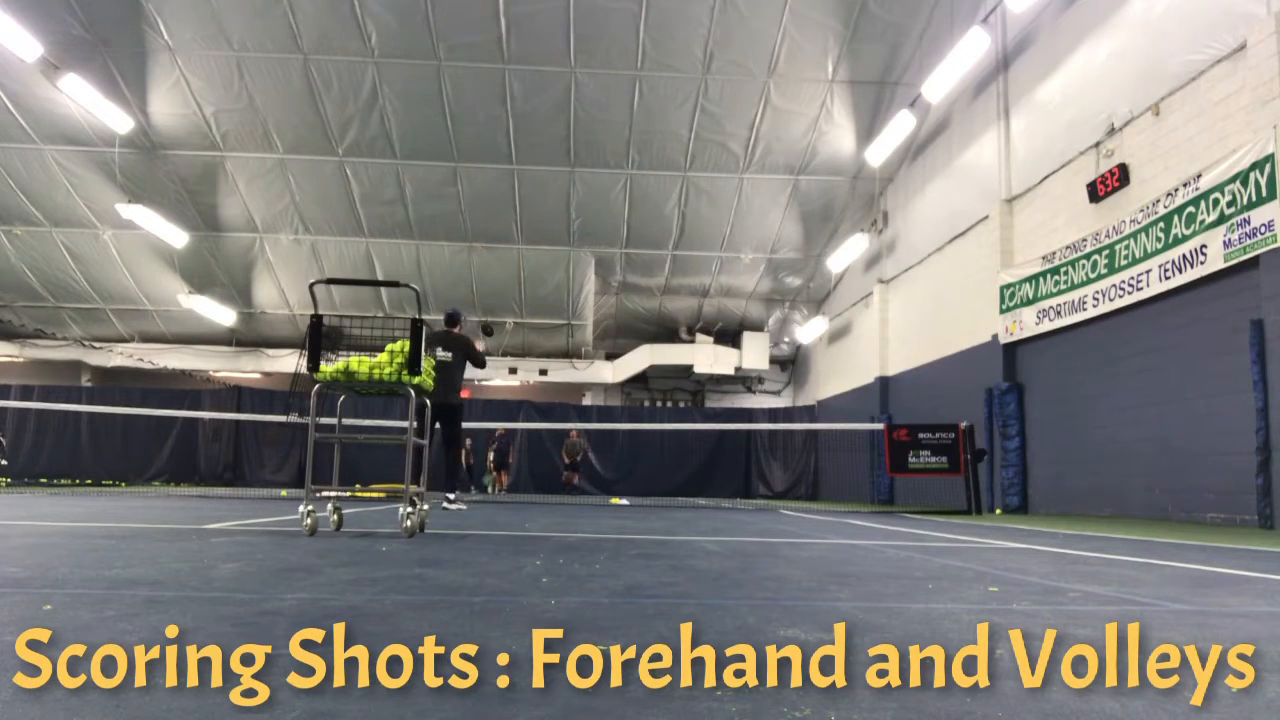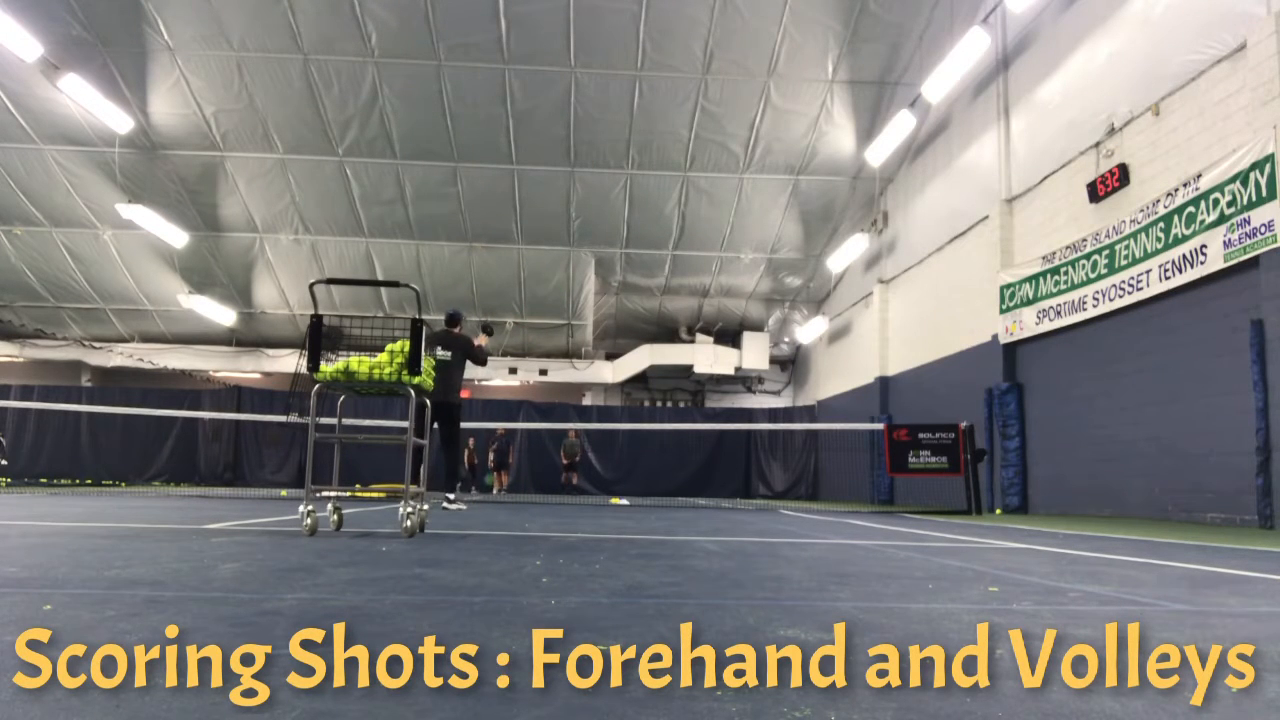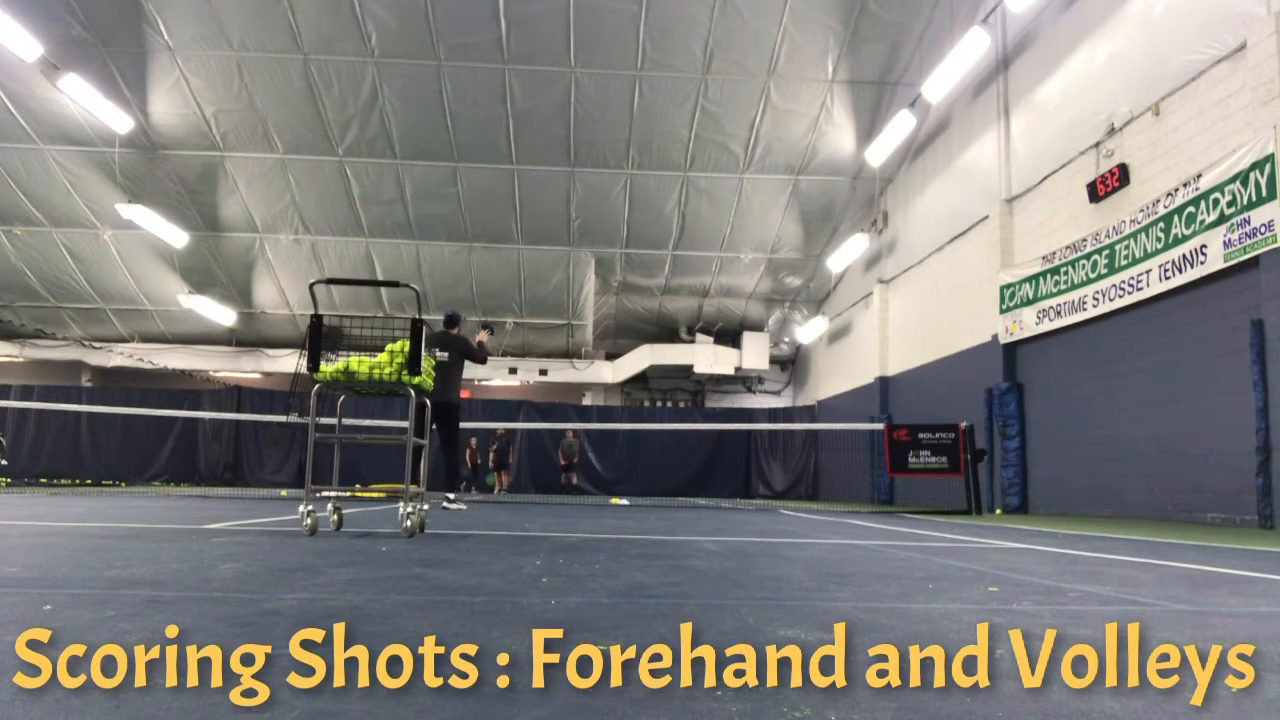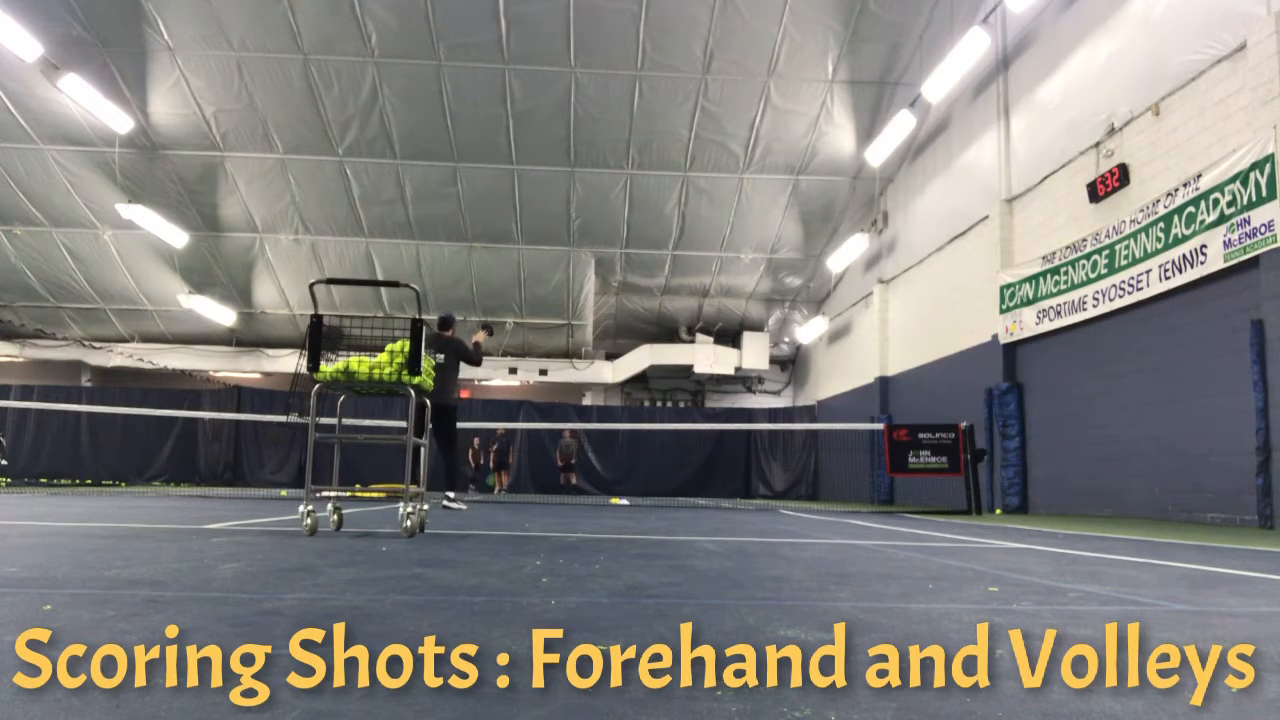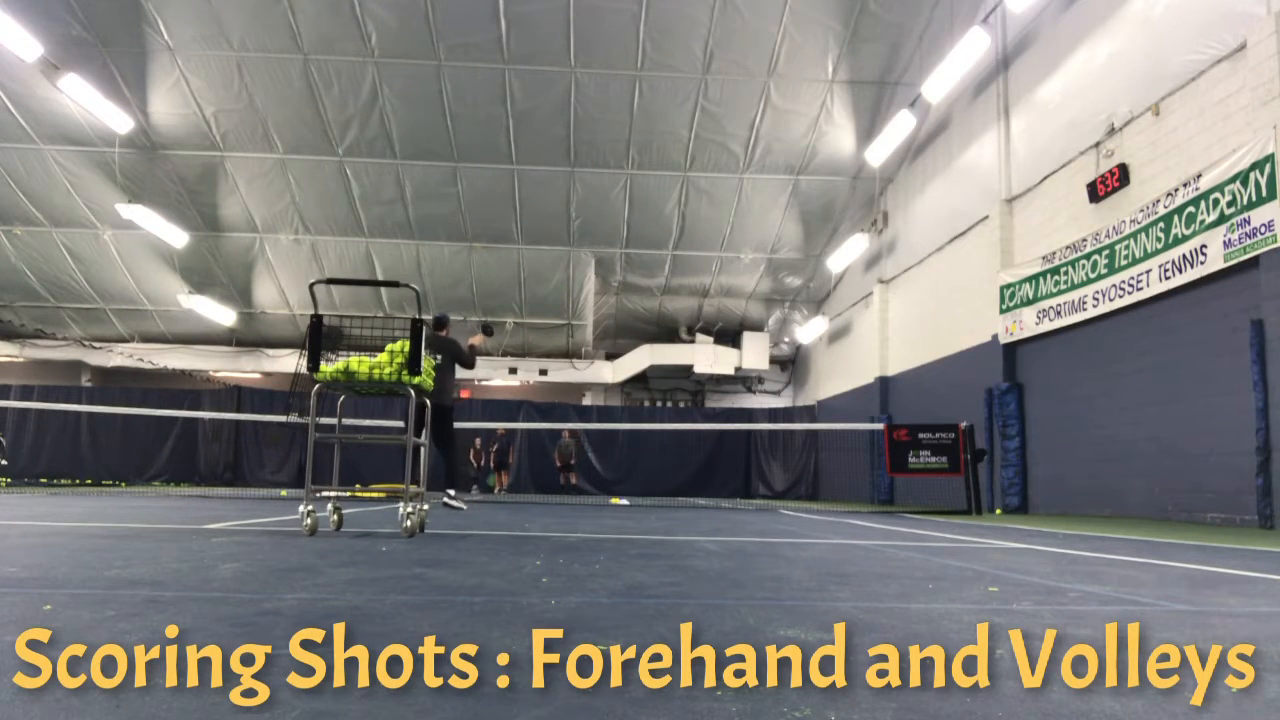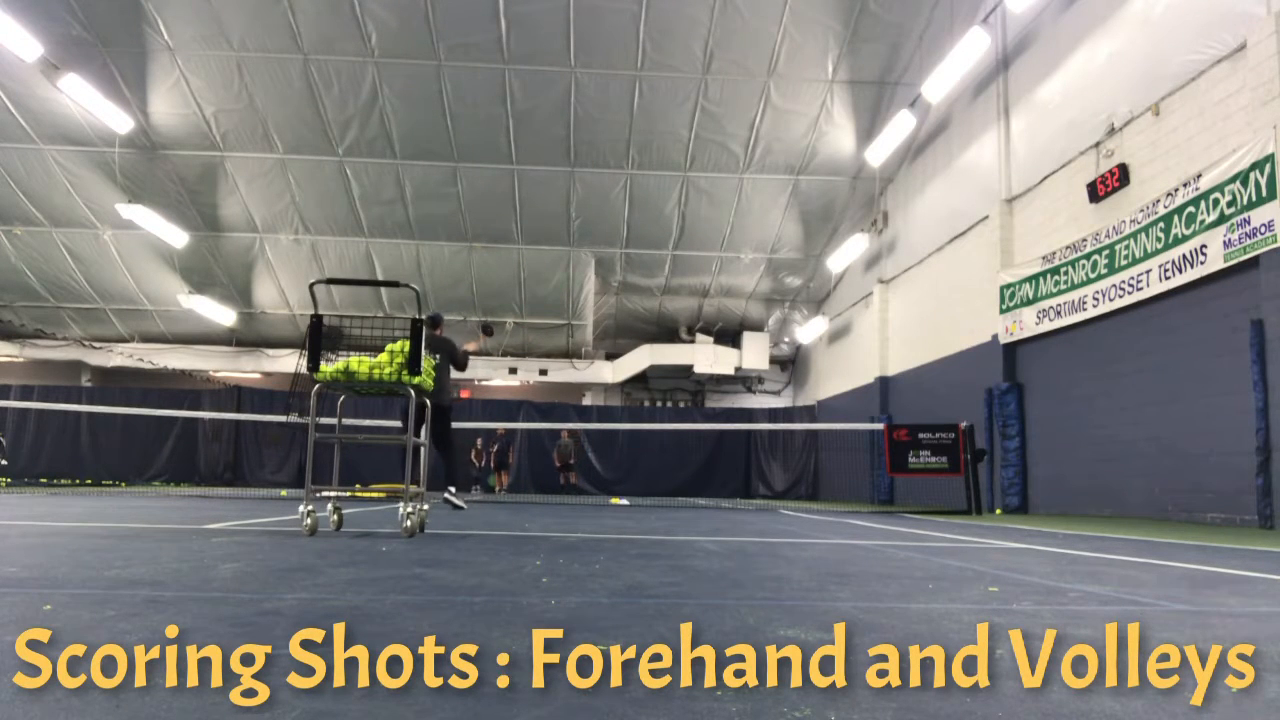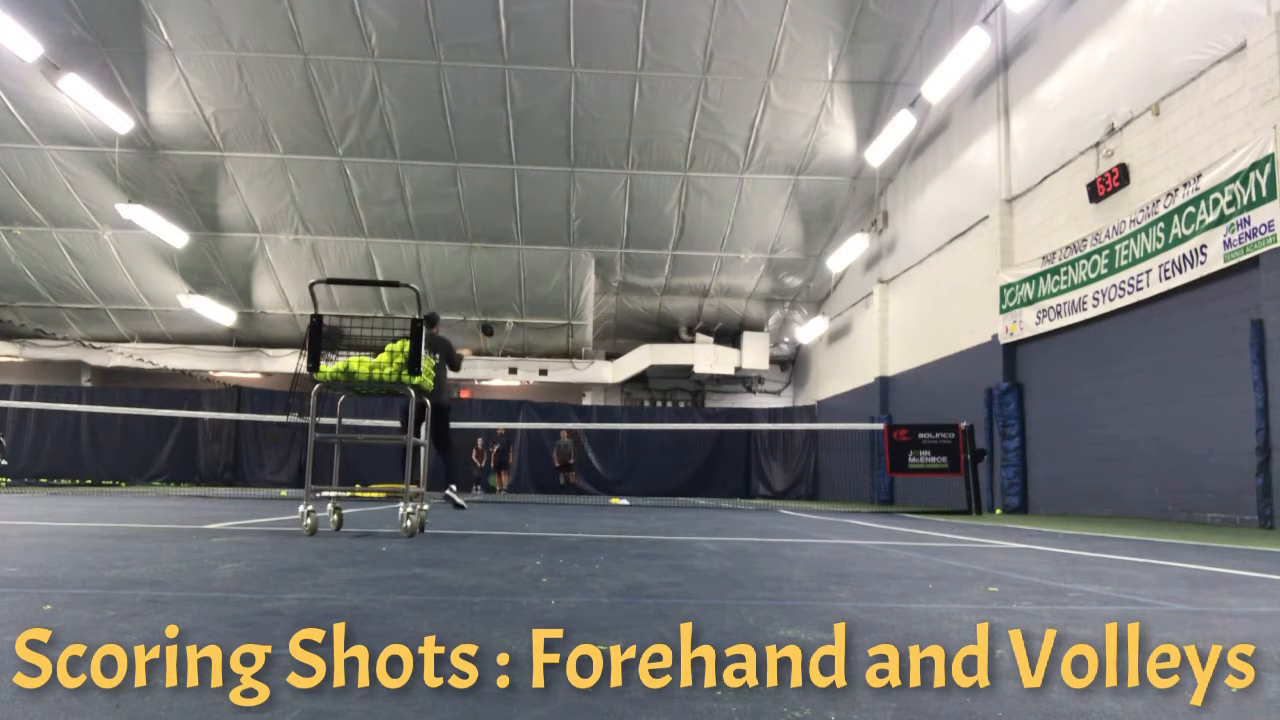
dt=0.1s
person 1, frame 1
left shoulder: (428, 339)
right shoulder: (463, 341)
right elbow: (481, 363)
right wrist: (479, 350)
left hip: (426, 399)
right hip: (450, 401)
right knee: (452, 449)
right ankle: (450, 496)
person 1, frame 2
left shoulder: (429, 339)
right shoulder: (463, 341)
right elbow: (482, 361)
right wrist: (480, 346)
left hip: (425, 399)
right hip: (449, 401)
left knee: (418, 446)
right knee: (451, 448)
right ankle: (449, 496)
person 1, frame 3
left shoulder: (428, 340)
right shoulder: (460, 342)
right elbow: (481, 359)
right wrist: (481, 342)
right hip: (447, 401)
left knee: (416, 446)
right knee: (450, 448)
right ankle: (450, 495)
person 1, frame 4
left shoulder: (423, 342)
right shoulder: (455, 344)
right elbow: (476, 361)
right wrist: (477, 343)
left hip: (419, 401)
right hip: (444, 403)
right knee: (449, 449)
right ankle: (450, 494)
person 1, frame 5
right shoulder: (450, 344)
right elbow: (469, 364)
right wrist: (472, 346)
left hip: (416, 402)
right hip: (441, 403)
right knee: (447, 448)
right ankle: (450, 492)
person 1, frame 6
right shoulder: (446, 344)
right elbow: (461, 366)
right wrist: (466, 352)
left hip: (414, 402)
right hip: (440, 402)
right knee: (446, 448)
right ankle: (451, 489)
person 1, frame 7
right shoulder: (444, 343)
right elbow: (455, 366)
right wrist: (460, 355)
left hip: (412, 401)
right hip: (438, 402)
right knee: (445, 447)
right ankle: (451, 487)
